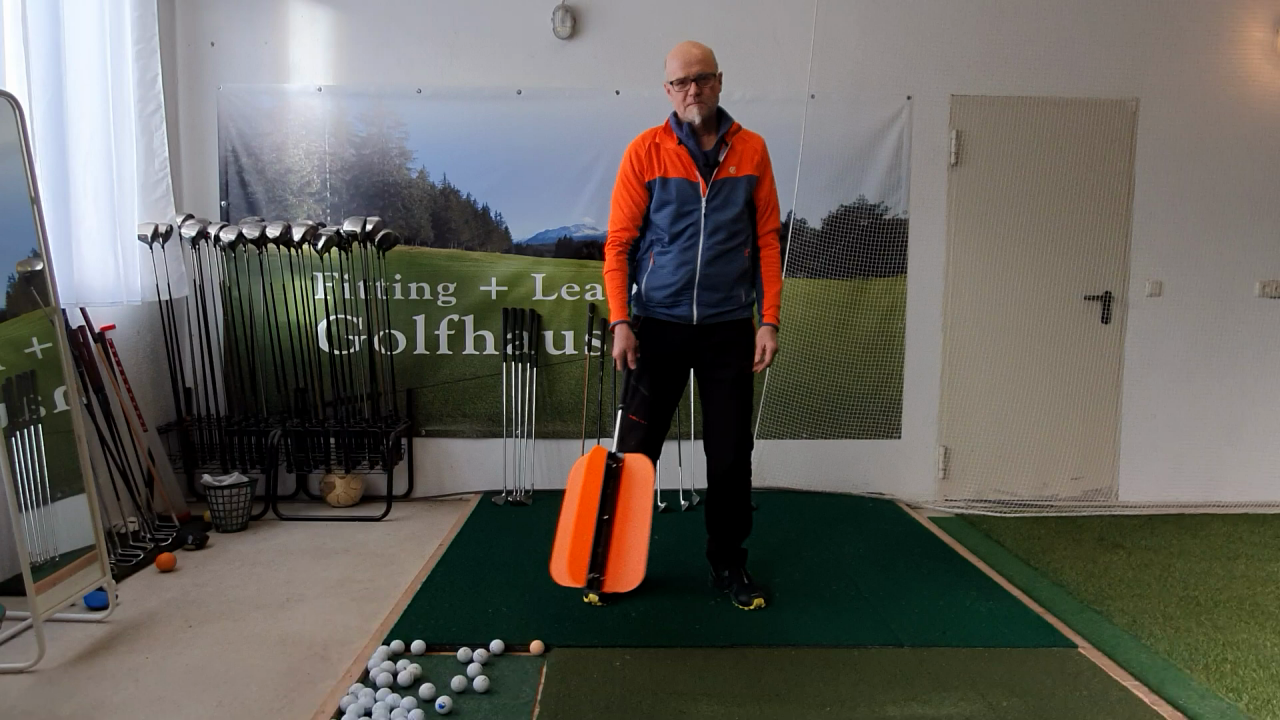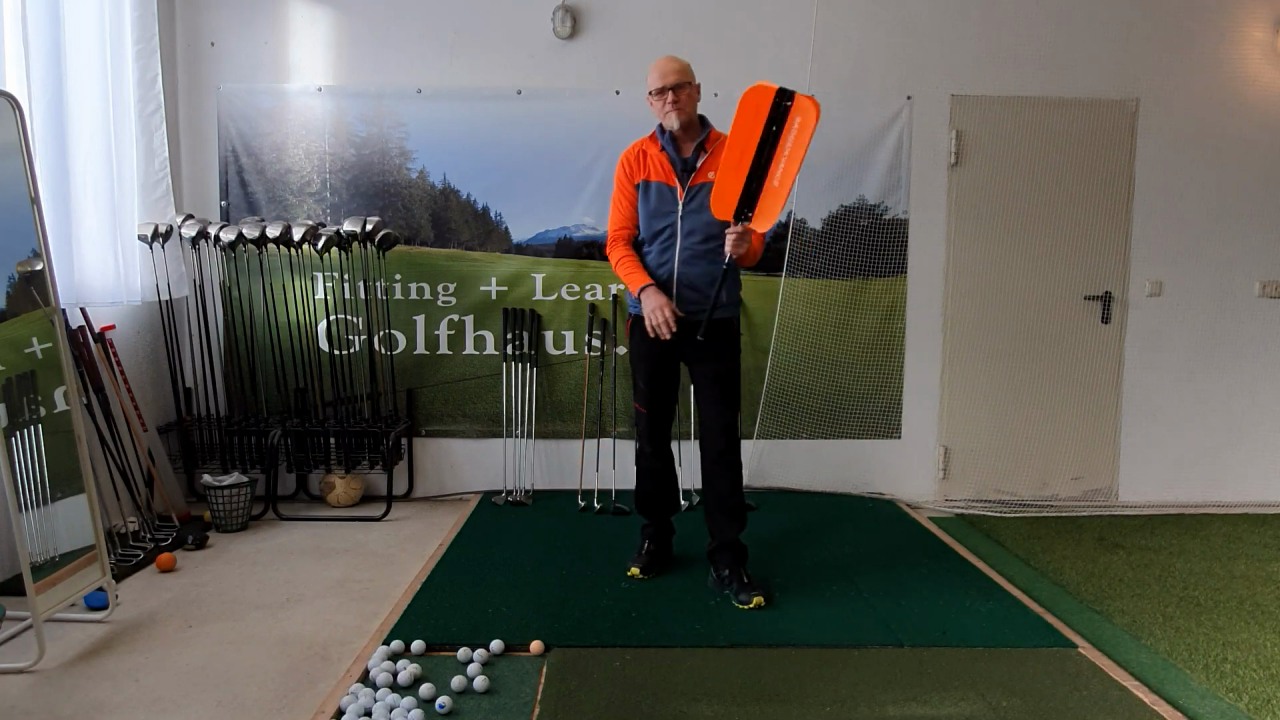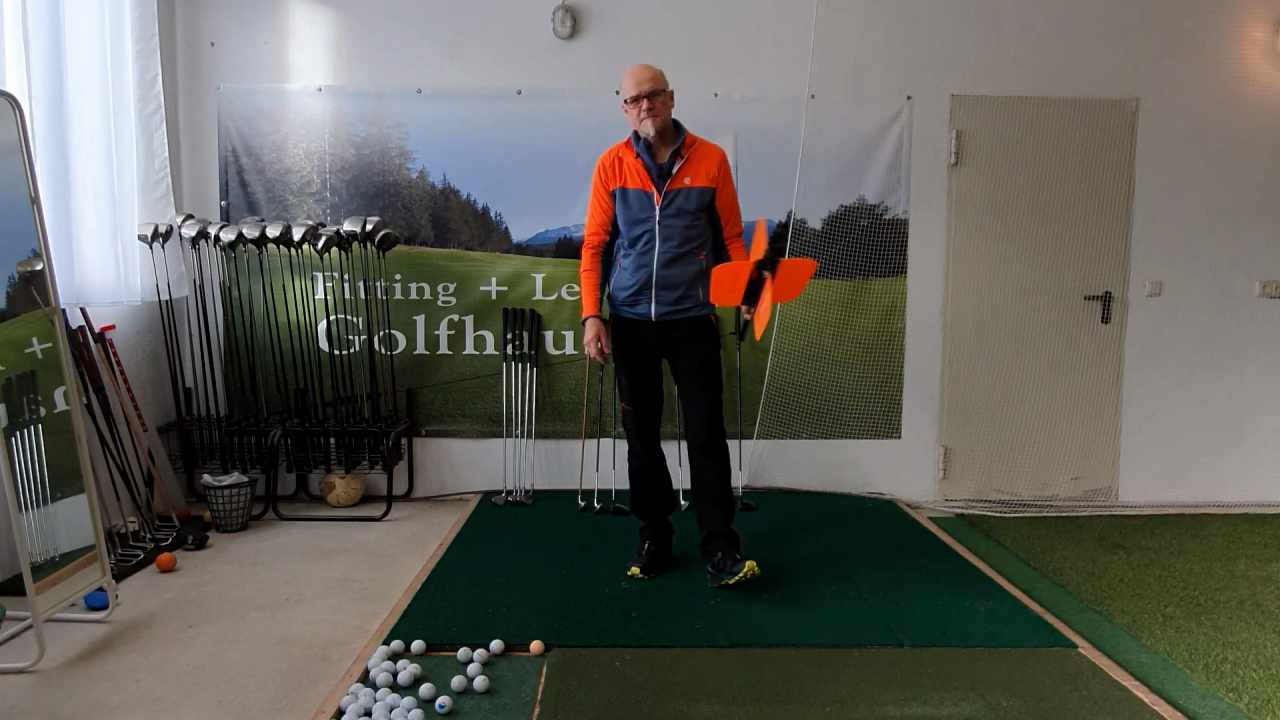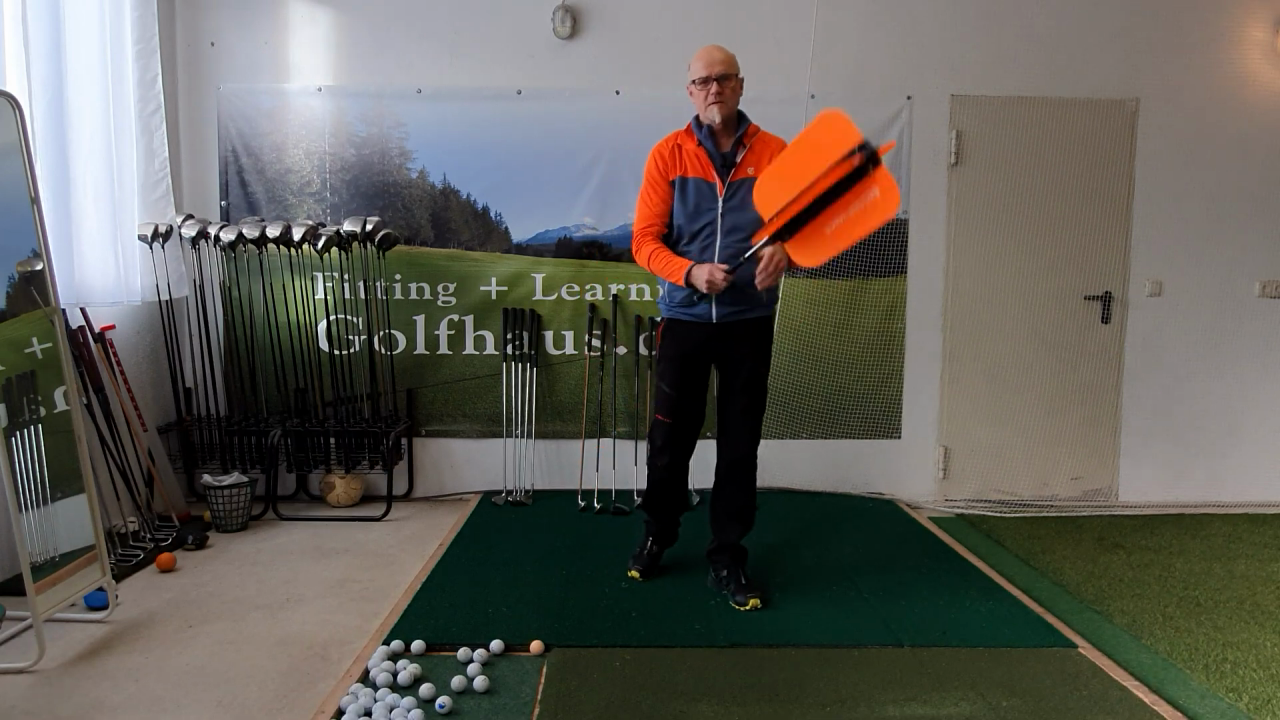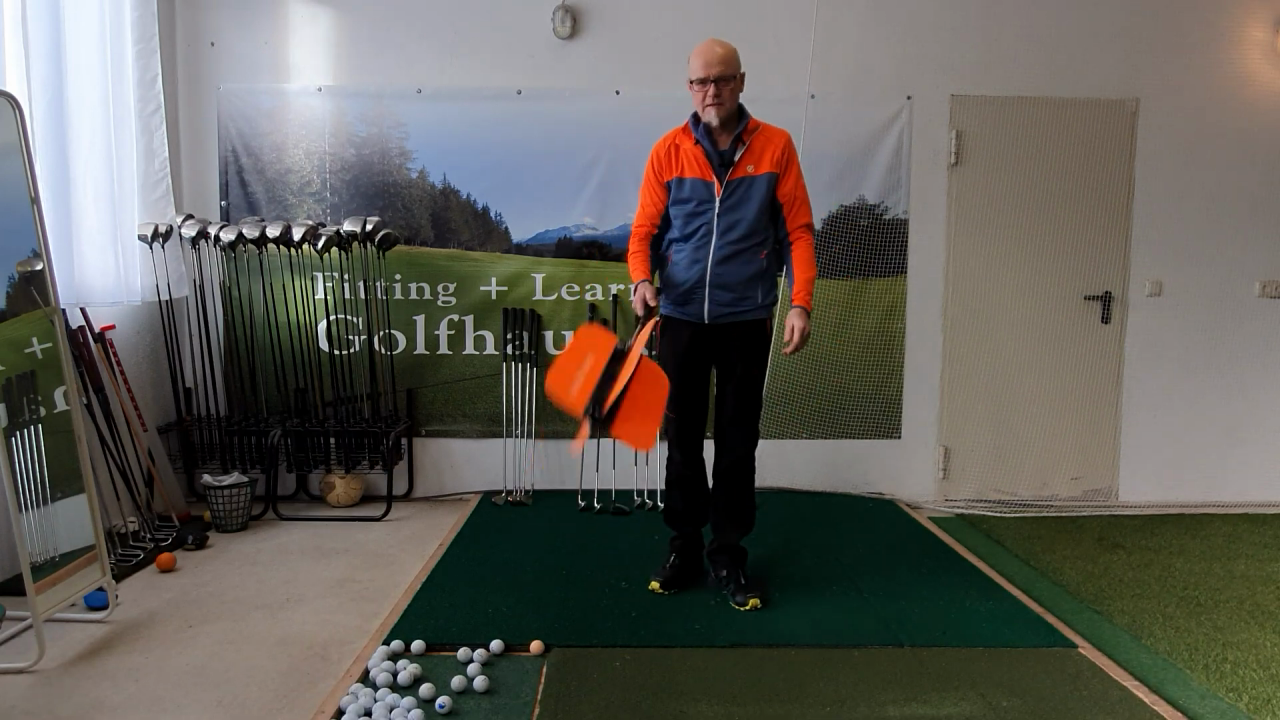
dt=1s
person 1, frame 1
left shoulder: (752, 150)
right shoulder: (643, 150)
left elbow: (767, 240)
right elbow: (618, 241)
left wrist: (769, 320)
right wrist: (620, 319)
left hip: (729, 327)
right hip: (657, 325)
left knee: (730, 450)
right knee: (637, 444)
left ankle: (728, 562)
person 1, frame 2
right shoulder: (635, 159)
left elbow: (753, 247)
right elbow: (619, 240)
left wrist: (745, 246)
right wrist: (646, 292)
left hip: (714, 321)
right hip: (651, 321)
left knee: (721, 442)
right knee: (652, 435)
left ankle: (727, 560)
right ankle: (655, 537)
person 1, frame 3
left shoulder: (711, 159)
right shoulder: (611, 164)
left elbow: (730, 237)
right elbow: (595, 245)
right wrist: (592, 314)
left hip: (692, 318)
right hip: (630, 320)
left knee: (706, 433)
right knee: (641, 434)
left ankle: (720, 548)
right ankle: (654, 536)
person 1, frame 4
left shoulder: (772, 152)
right shoulder: (668, 154)
right elbow: (646, 242)
left wrist: (779, 254)
right wrist: (690, 271)
left hip: (749, 321)
right hip: (685, 320)
left knee: (739, 443)
right knee: (670, 436)
left ankle: (727, 557)
right ankle: (658, 533)
person 1, frame 5
left shoulder: (776, 146)
right shoulder: (667, 151)
left elbow: (799, 230)
right elbow: (644, 230)
left wrist: (801, 303)
right wrist: (642, 280)
left hip: (748, 321)
right hip: (682, 320)
left knee: (738, 440)
right knee: (682, 438)
left ankle: (728, 555)
right ankle: (684, 546)
